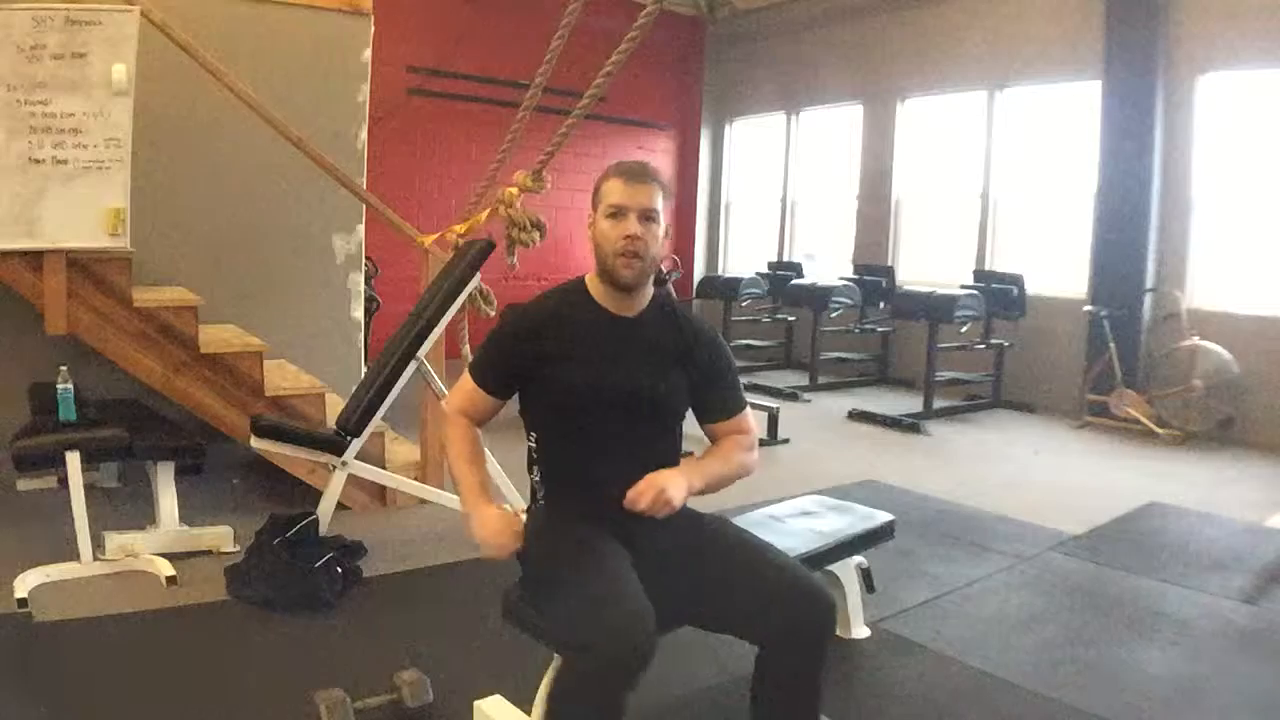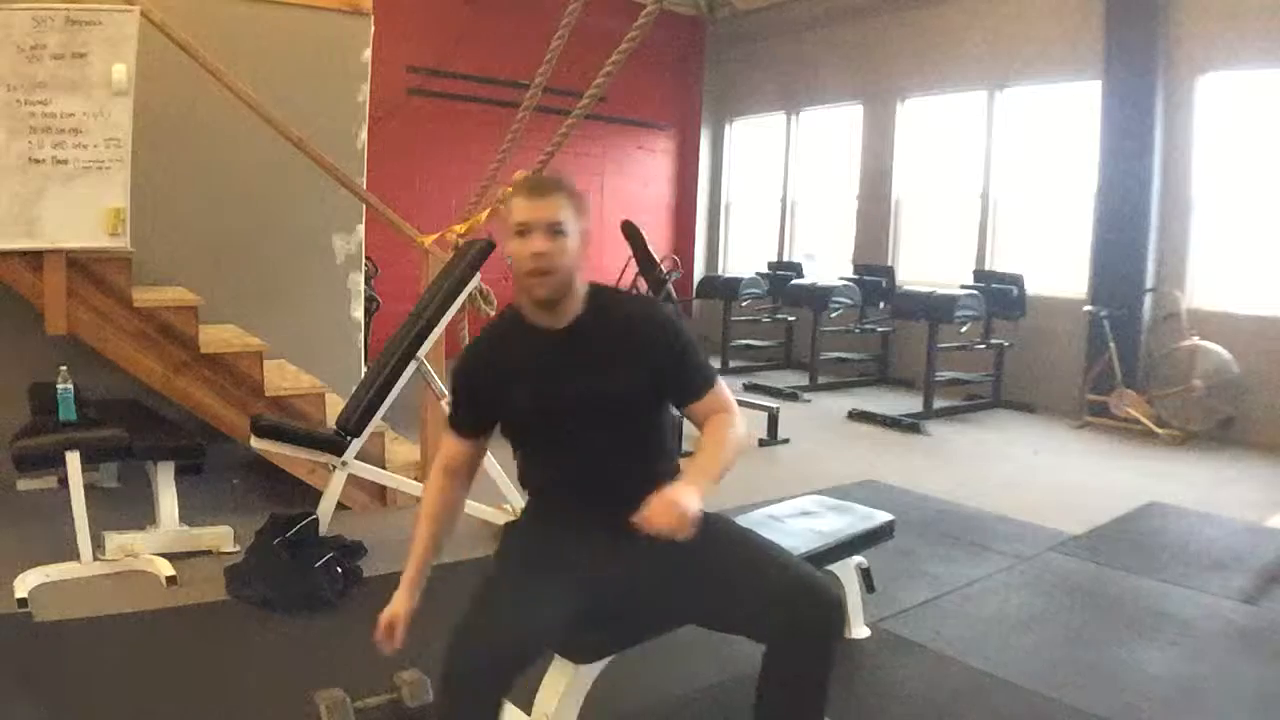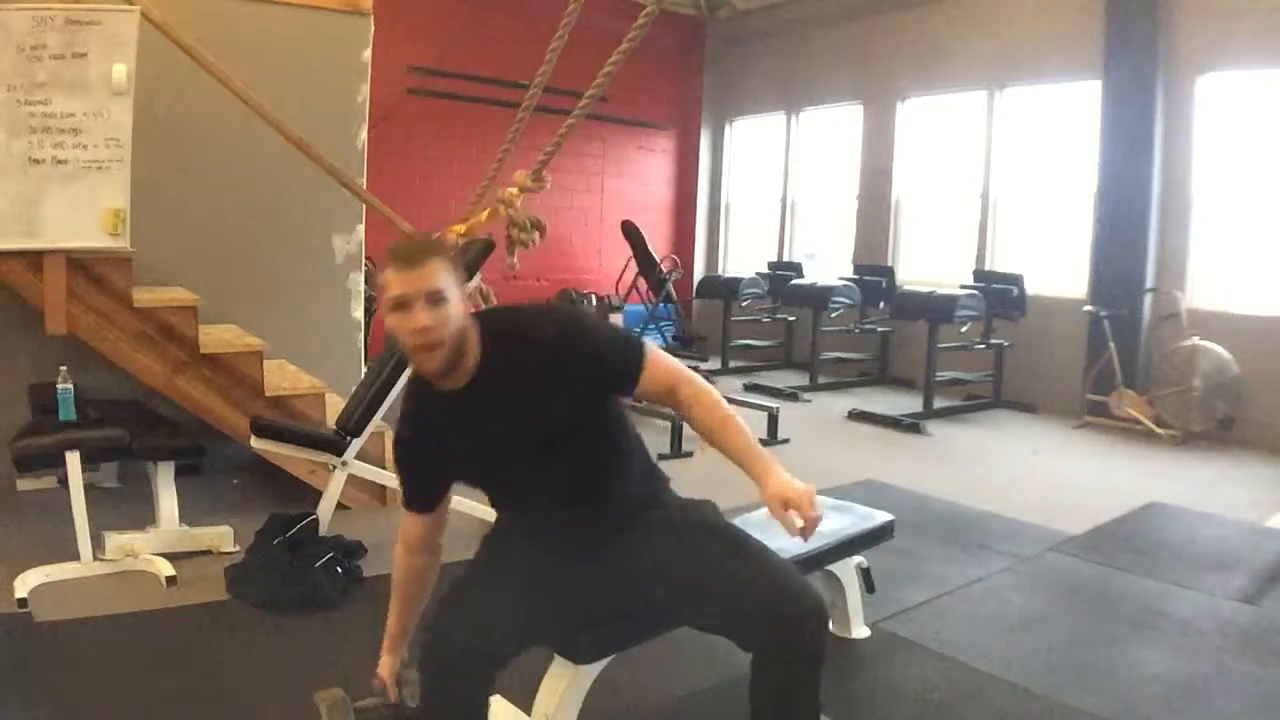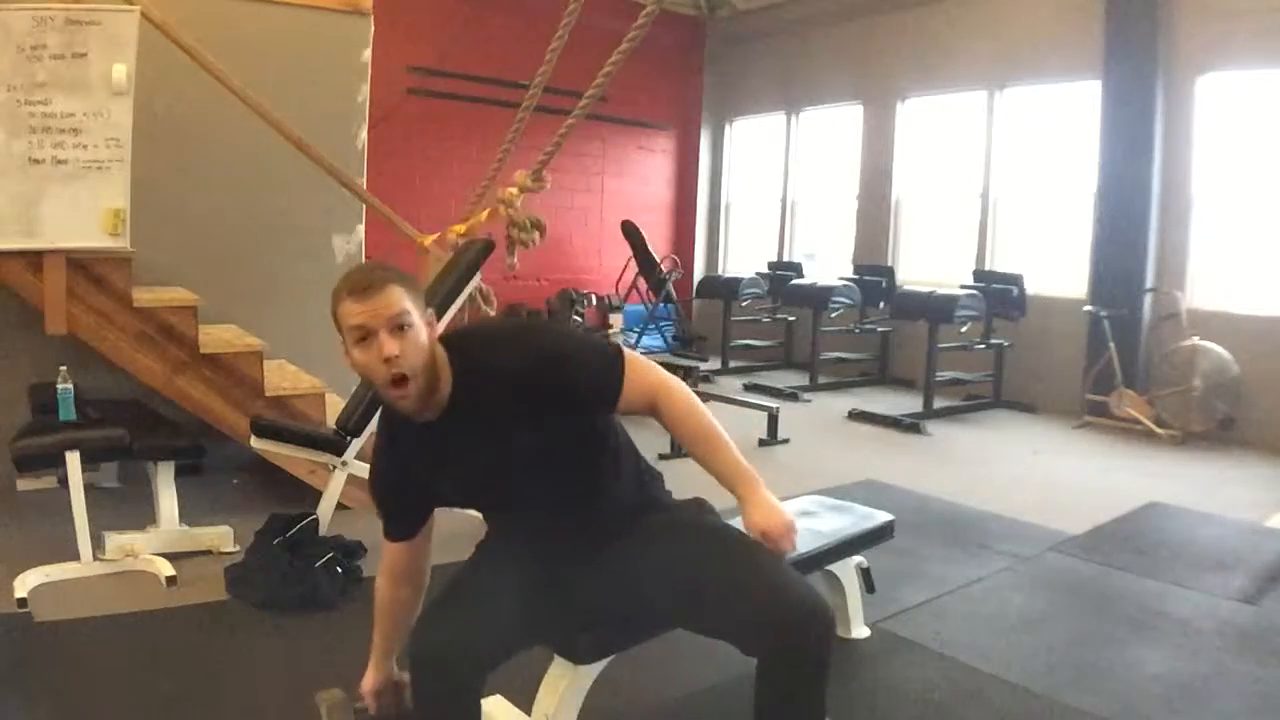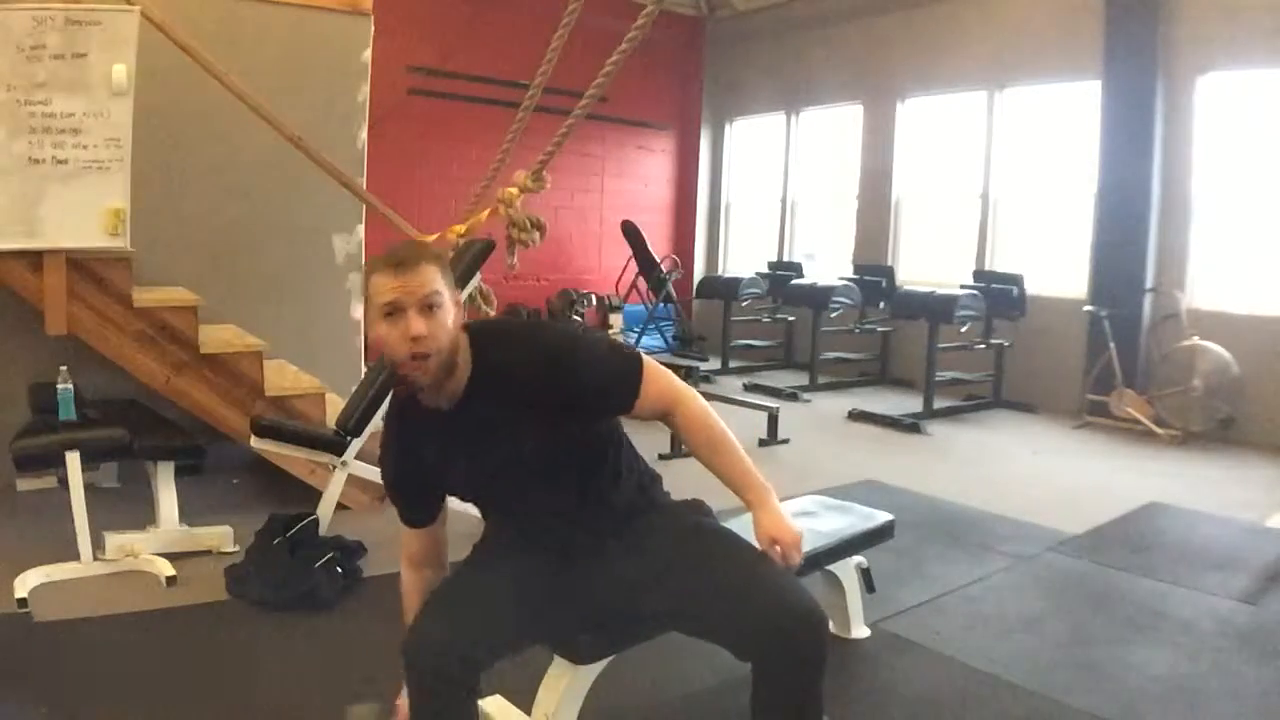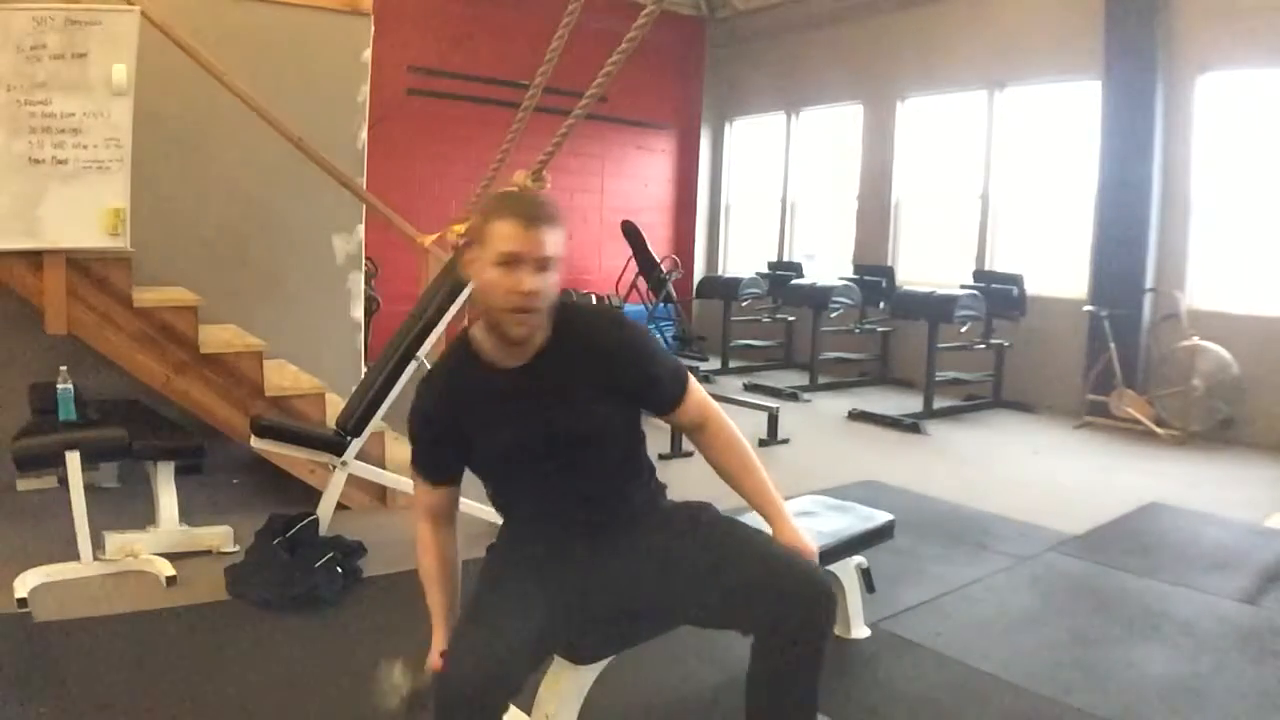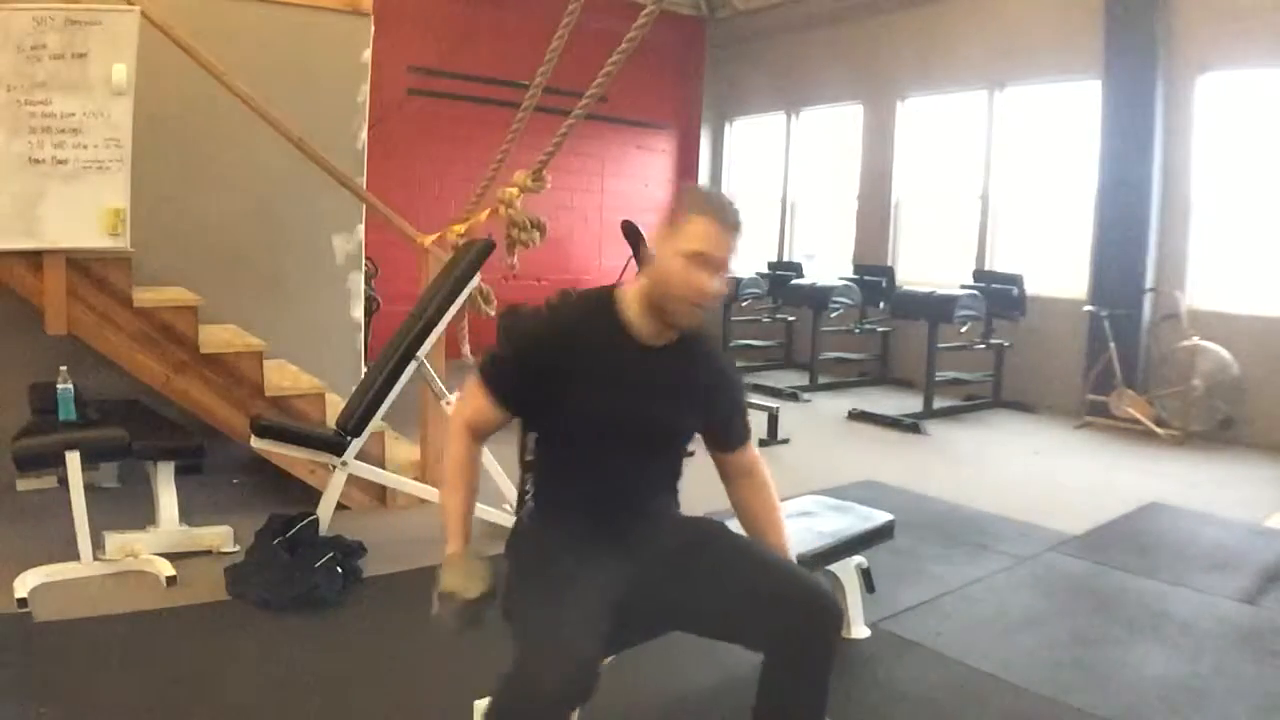
dt=0.3s
person 1, frame 1
left shoulder: (690, 338)
right shoulder: (536, 324)
left elbow: (742, 443)
right elbow: (459, 415)
left wrist: (687, 476)
right wrist: (480, 508)
left hip: (662, 523)
right hip: (568, 528)
left knee: (807, 608)
right knee: (623, 632)
person 1, frame 2
left shoulder: (642, 324)
right shoulder: (489, 356)
left elbow: (722, 417)
right elbow: (452, 467)
left wrist: (688, 485)
right wrist: (410, 586)
left hip: (659, 530)
right hip: (558, 539)
left knee: (813, 605)
right knee: (481, 648)
person 1, frame 3
left shoulder: (551, 337)
right shoulder: (422, 425)
left elbow: (680, 385)
right elbow: (418, 545)
left wrist: (767, 471)
right wrist: (394, 646)
left hip: (641, 522)
right hip: (538, 546)
left knee: (797, 614)
right knee: (452, 647)
person 1, frame 4
left shoulder: (519, 354)
right shoulder: (396, 454)
left elbow: (659, 391)
right elbow: (403, 572)
left wrist: (752, 492)
right wrist: (381, 663)
left hip: (639, 526)
right hip: (531, 555)
left knee: (801, 620)
right knee: (437, 655)
person 1, frame 5
left shoulder: (540, 354)
right shoulder: (406, 440)
left elbow: (673, 400)
right elbow: (424, 561)
left wrist: (763, 502)
left hip: (638, 529)
right hip: (528, 555)
left knee: (794, 624)
right knee: (433, 651)
person 1, frame 6
left shoulder: (613, 343)
right shoulder: (447, 392)
left elbow: (705, 422)
right elbow: (433, 515)
left wrist: (782, 524)
right wrist: (442, 630)
left hip: (643, 529)
right hip: (539, 555)
left knee: (804, 594)
person 1, frame 7
left shoulder: (708, 367)
right shoulder: (558, 332)
left elbow: (743, 470)
right elbow: (466, 427)
left wrist: (785, 577)
right wrist: (457, 550)
left hip: (659, 537)
right hip: (562, 543)
left knee: (811, 613)
right knee: (554, 676)
